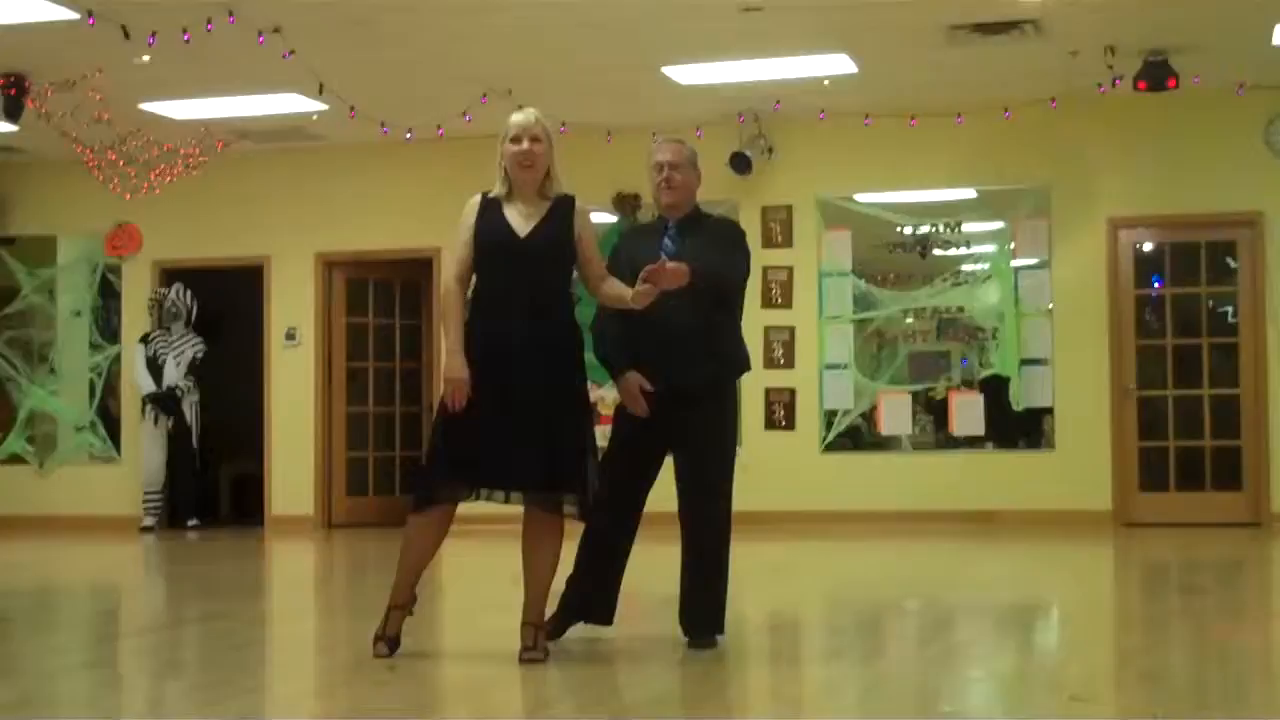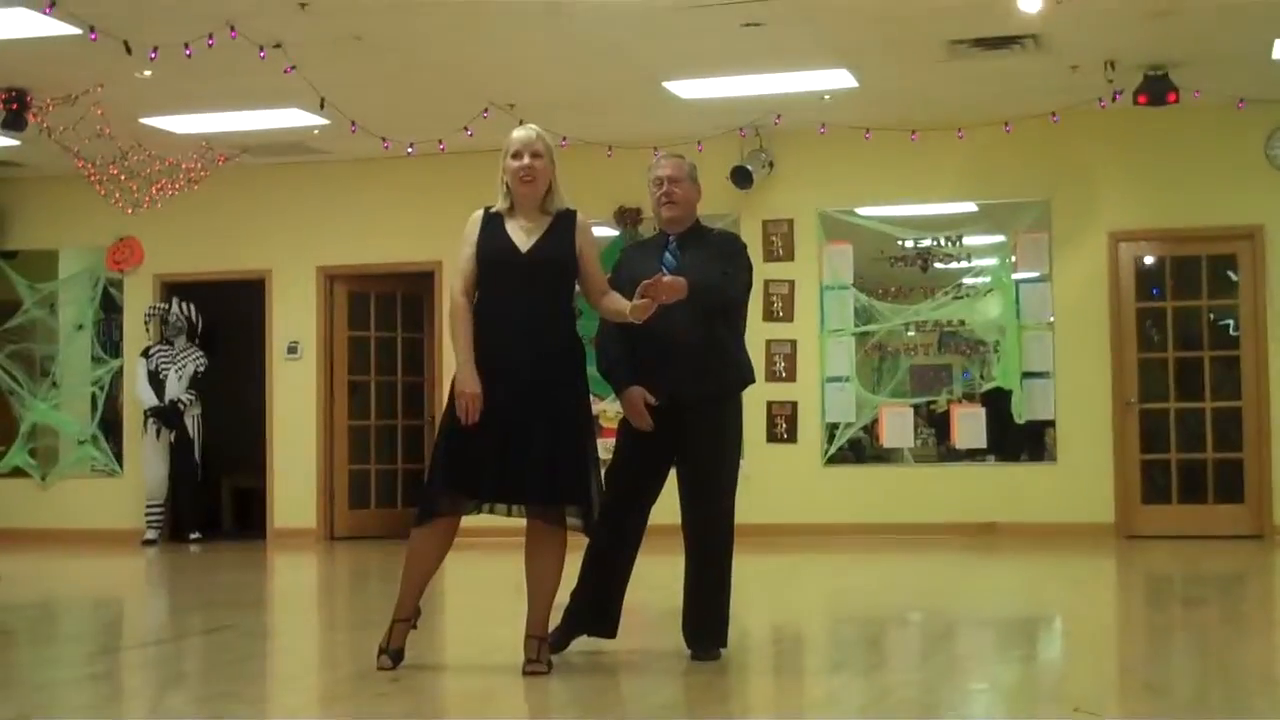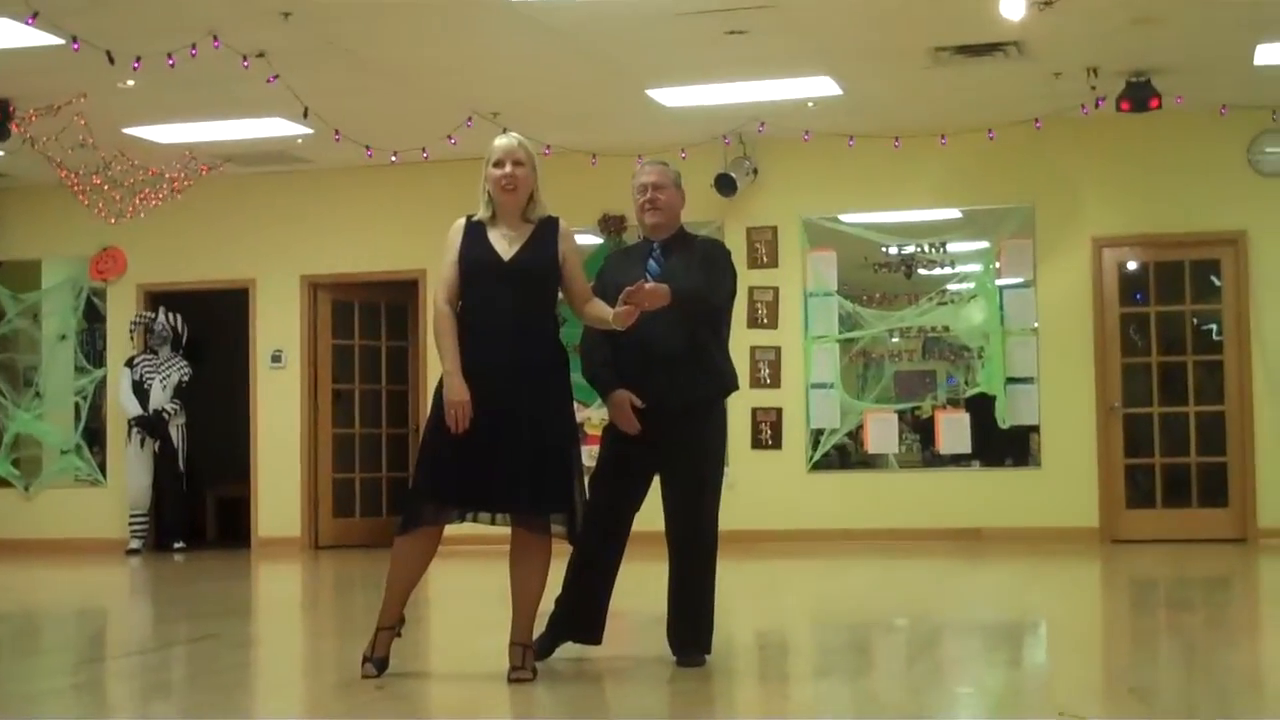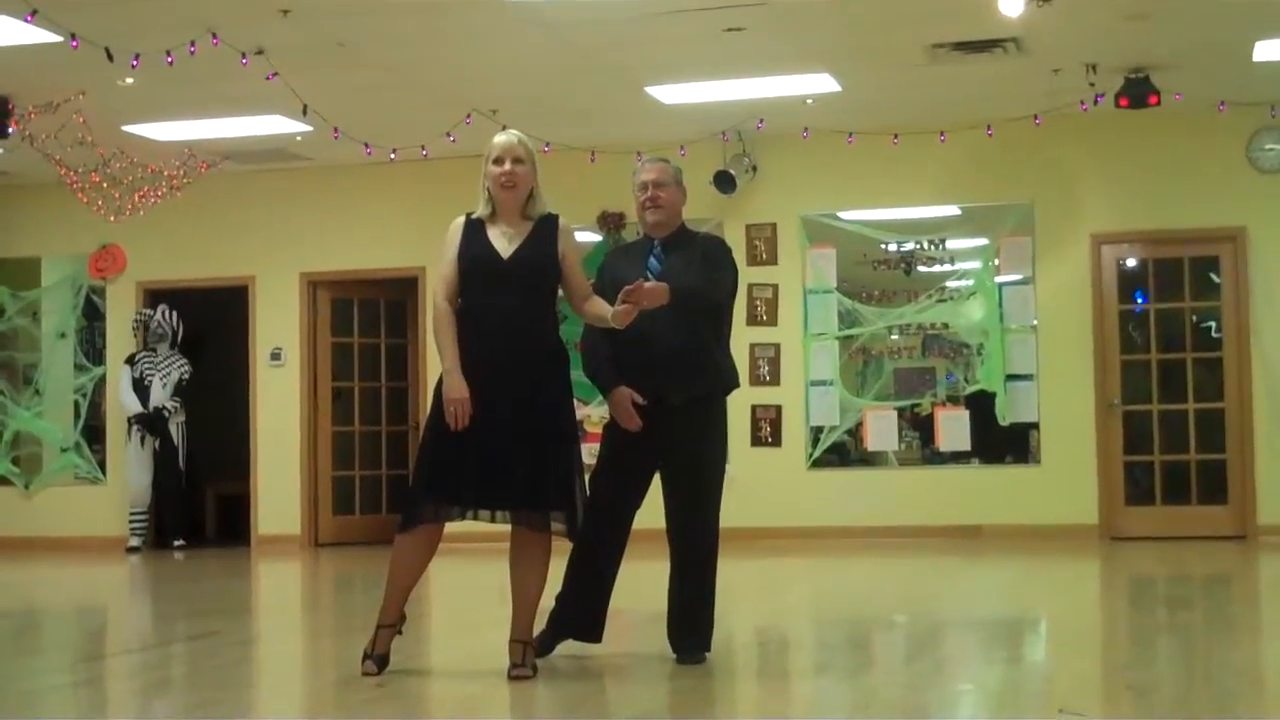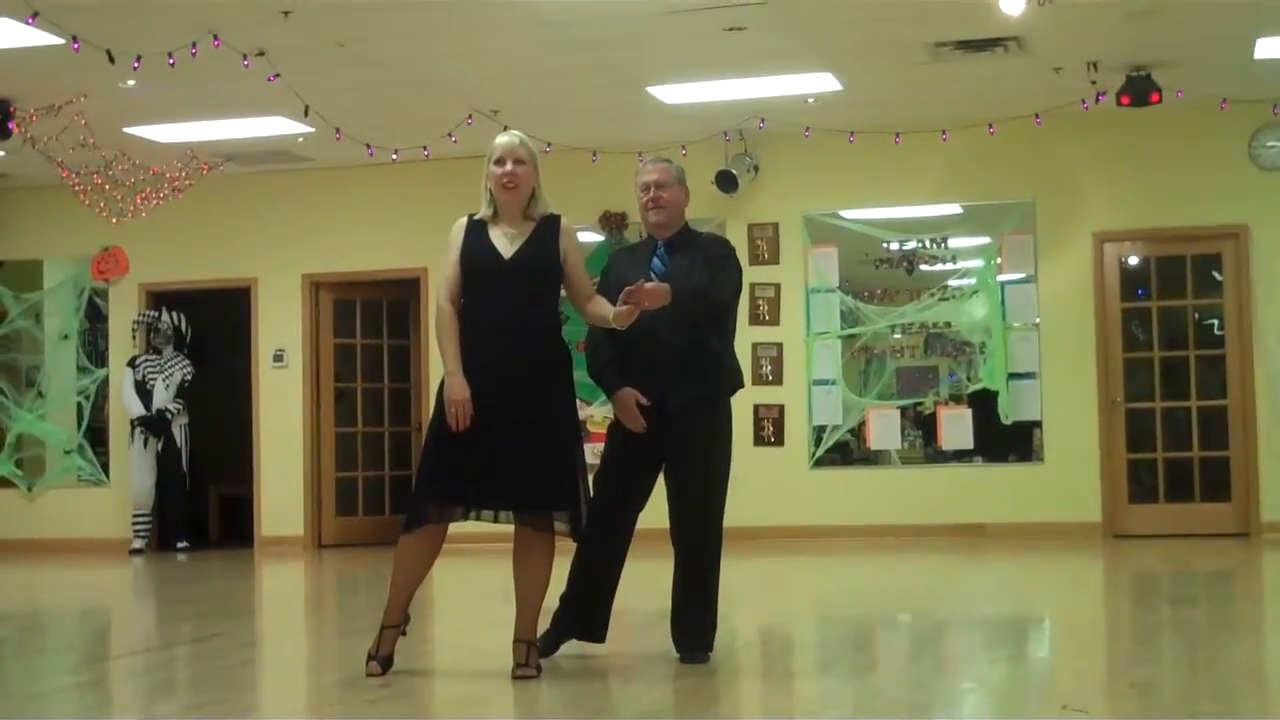
dt=0.7s
person 1, frame 1
left shoulder: (572, 212)
right shoulder: (479, 208)
left elbow: (598, 282)
right elbow: (455, 283)
left wrist: (633, 296)
right wrist: (454, 356)
left hip: (551, 362)
right hip: (485, 358)
left knee: (546, 494)
right knee: (442, 484)
left ankle: (533, 624)
right ankle: (398, 605)
person 1, frame 2
left shoulder: (574, 226)
right shoulder: (481, 223)
left elbow: (599, 296)
right elbow: (460, 297)
left wrist: (633, 310)
right wrist: (465, 370)
left hip: (554, 376)
right hip: (488, 373)
left knee: (549, 505)
right knee: (446, 496)
left ankle: (537, 635)
right ankle: (402, 617)
person 1, frame 3
left shoulder: (556, 234)
right shoulder: (463, 231)
left elbow: (583, 302)
right elbow: (444, 304)
left wrist: (616, 317)
right wrist: (452, 377)
left hip: (538, 384)
right hip: (471, 382)
left knee: (533, 513)
right knee: (430, 504)
left ankle: (521, 643)
right ankle: (386, 626)
person 1, frame 4
left shoulder: (555, 231)
right shoulder: (463, 229)
left elbow: (582, 299)
right elbow: (443, 303)
left wrist: (615, 314)
right wrist: (452, 375)
left hip: (537, 382)
right hip: (471, 380)
left knee: (533, 510)
right knee: (430, 503)
left ankle: (521, 640)
right ankle: (387, 624)
person 1, frame 5
left shoulder: (558, 232)
right shoulder: (465, 229)
left elbow: (585, 299)
right elbow: (446, 304)
left wrist: (616, 315)
right wrist: (454, 376)
left hip: (540, 382)
right hip: (473, 381)
left knee: (536, 508)
right knee: (434, 501)
left ankle: (525, 640)
right ankle: (391, 624)
person 2, frame 1
left shoulder: (725, 235)
right shoulder: (631, 243)
left elbow: (731, 285)
right elbow: (606, 312)
left wrist: (688, 276)
right wrist: (620, 370)
left hip: (708, 391)
right hip: (642, 390)
left knee: (705, 508)
right knee: (614, 501)
left ankle: (702, 621)
right ankle: (579, 604)
person 2, frame 2
left shoulder: (725, 248)
right shoulder: (632, 258)
left elbow: (732, 297)
right elbow: (609, 328)
left wrist: (686, 289)
right wrist: (624, 385)
left hip: (711, 404)
right hip: (647, 404)
left knee: (709, 521)
right knee: (617, 513)
left ankle: (705, 633)
right ankle: (582, 617)
person 2, frame 3
left shoulder: (710, 255)
right shoulder: (616, 265)
left elbow: (715, 303)
right elbow: (593, 334)
left wrist: (668, 296)
right wrist: (609, 389)
left hip: (696, 410)
right hip: (631, 410)
left knee: (693, 528)
right knee: (602, 520)
left ankle: (690, 639)
right ankle: (567, 624)
person 2, frame 4
left shoulder: (711, 252)
right shoulder: (617, 262)
left elbow: (715, 300)
right elbow: (594, 332)
left wrist: (668, 294)
right wrist: (611, 386)
left hip: (696, 407)
right hip: (631, 406)
left knee: (694, 526)
right knee: (602, 517)
left ankle: (690, 636)
right ankle: (568, 621)
person 2, frame 5
left shoulder: (715, 252)
right shoulder: (621, 263)
left elbow: (717, 300)
right elbow: (598, 332)
left wrist: (669, 294)
right wrist: (615, 387)
left hip: (701, 405)
right hip: (636, 406)
left knee: (697, 526)
right knee: (607, 516)
left ankle: (694, 636)
right ankle: (572, 621)
person 3, frame 1
left shoulder: (196, 343)
right shoulder: (148, 339)
left elbow: (194, 375)
right elbow: (139, 371)
left wrist: (174, 395)
right wrist: (154, 395)
left hip: (184, 406)
right hip: (154, 406)
left knee: (186, 459)
right knee: (154, 460)
left ankle: (188, 514)
right ankle: (150, 513)
person 3, frame 2
left shoulder: (197, 357)
right shoulder: (150, 353)
left elbow: (196, 389)
right elbow: (141, 385)
left wrist: (178, 409)
right wrist: (156, 409)
left hip: (186, 420)
right hip: (156, 419)
left knee: (188, 472)
right knee: (155, 473)
left ankle: (191, 527)
right ankle: (153, 527)
person 3, frame 3
left shoulder: (182, 366)
right shoulder: (134, 362)
left elbow: (180, 399)
right elbow: (125, 394)
left wrist: (161, 418)
right wrist: (140, 418)
left hip: (171, 429)
right hip: (140, 429)
left knee: (172, 482)
right knee: (139, 483)
left ankle: (174, 536)
right ankle: (136, 536)
person 3, frame 4
left shoulder: (181, 364)
right shoulder: (134, 360)
left elbow: (180, 396)
right elbow: (124, 392)
left wrist: (161, 415)
right wrist: (140, 415)
left hip: (170, 427)
right hip: (139, 427)
left knee: (171, 481)
right knee: (139, 481)
left ankle: (174, 534)
right ankle: (136, 534)
person 3, frame 5
left shoulder: (184, 365)
right shoulder: (136, 363)
left elbow: (183, 397)
right elbow: (128, 395)
left wrist: (164, 417)
right wrist: (144, 418)
left hip: (173, 429)
right hip: (143, 429)
left knee: (175, 483)
right knee: (142, 483)
left ankle: (178, 536)
right ankle: (139, 536)
